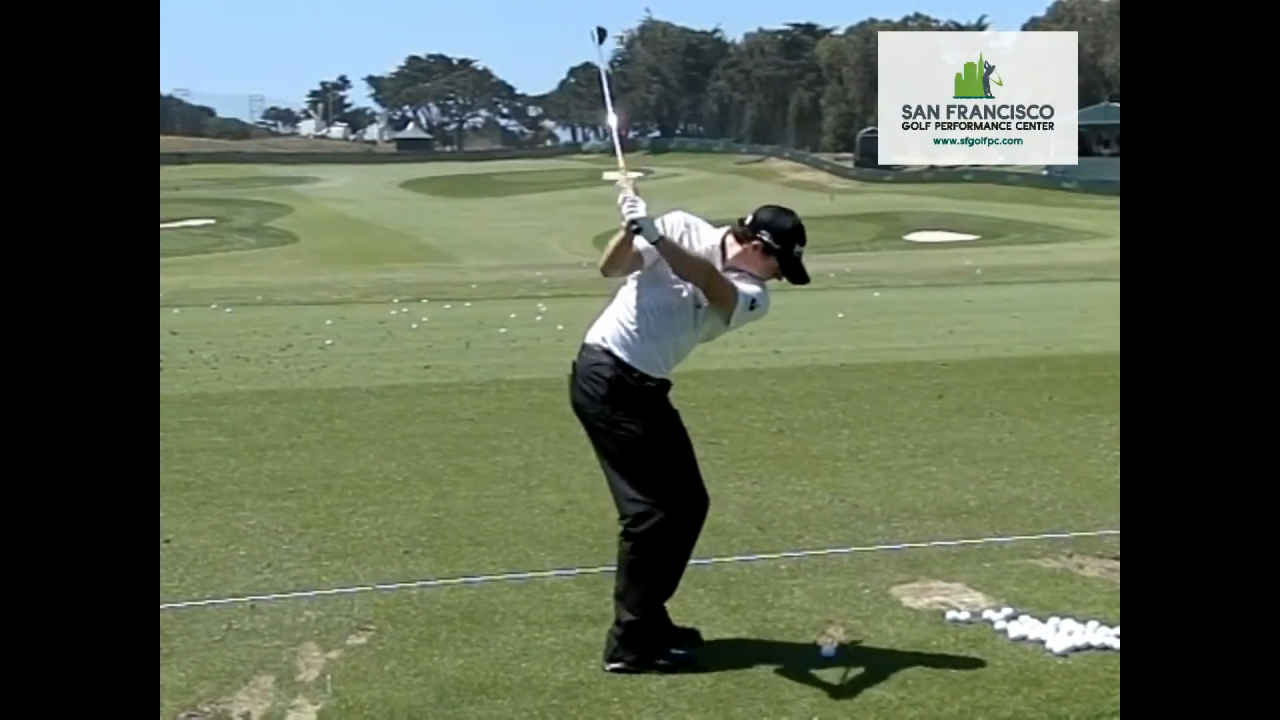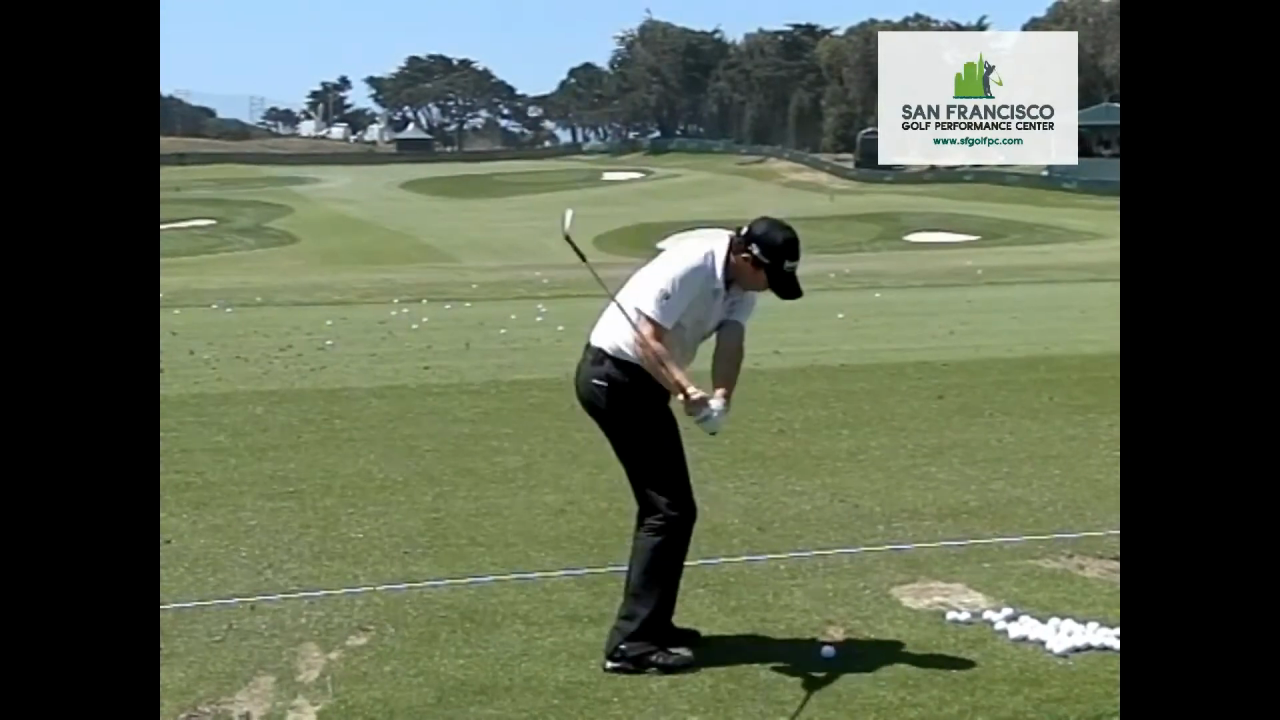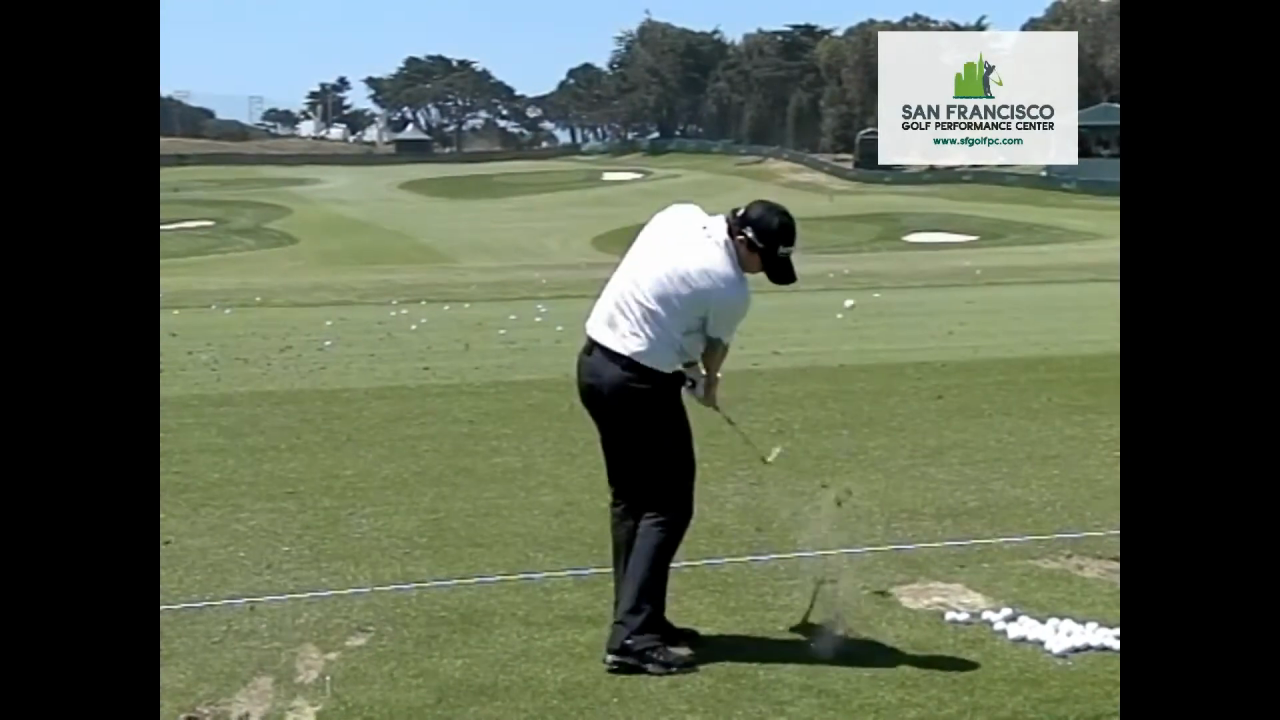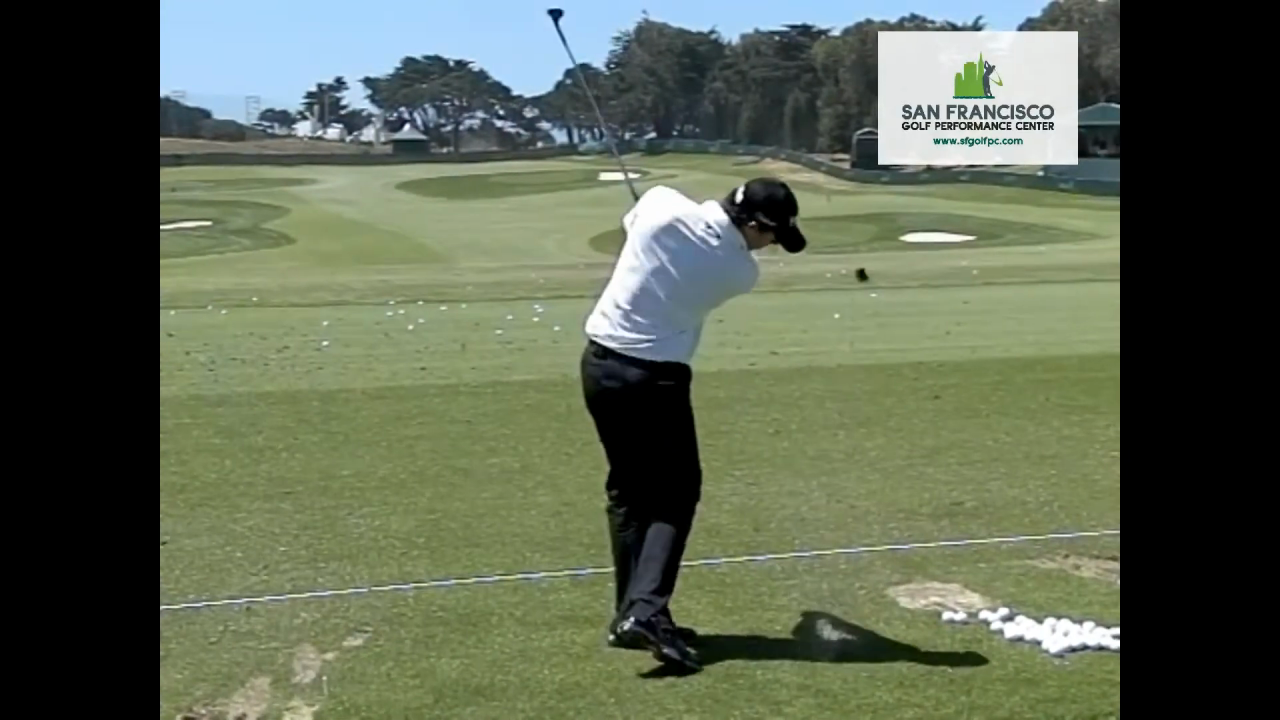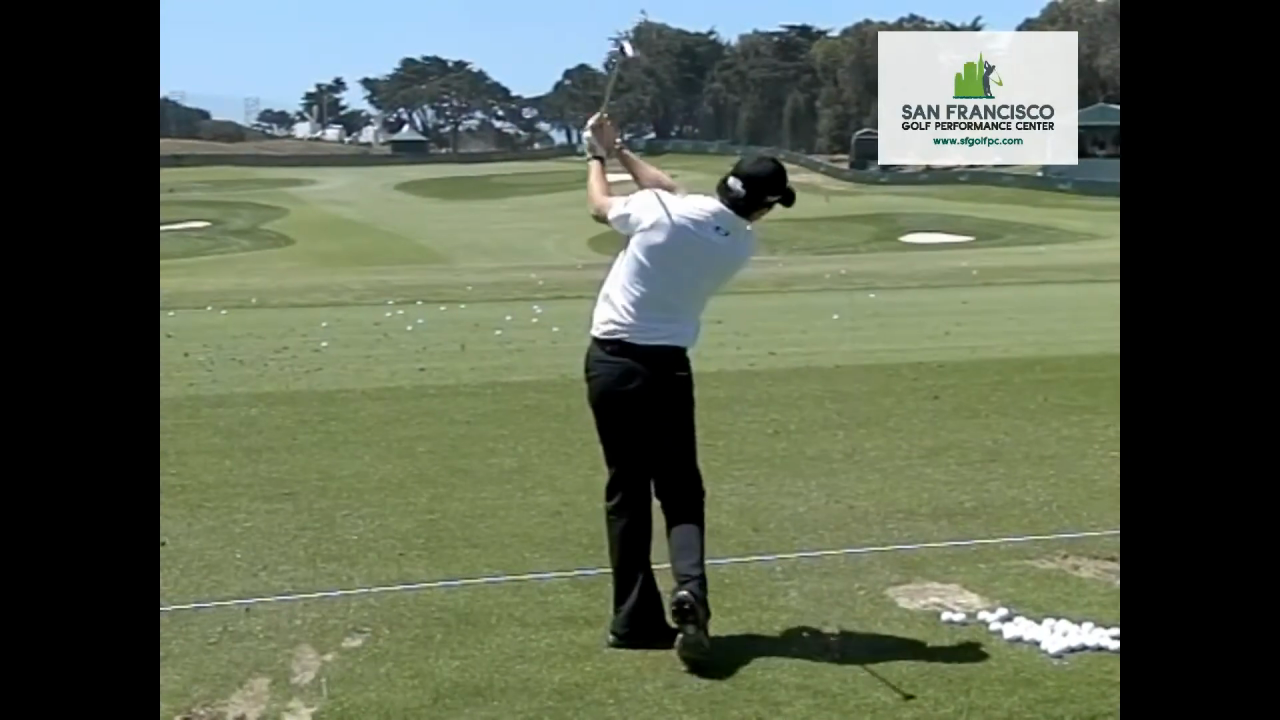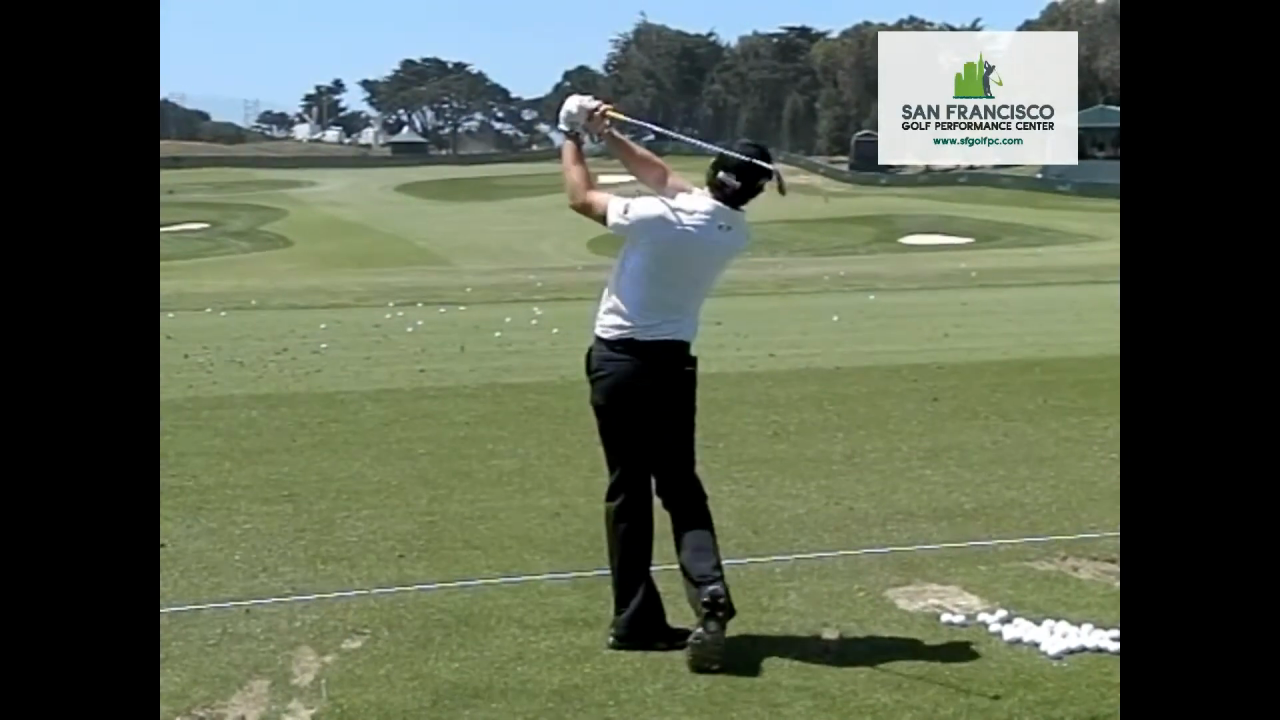
dt=0.4s
person 1, frame 1
left shoulder: (752, 296)
right shoulder: (682, 229)
left elbow: (707, 280)
right elbow: (611, 267)
left wrist: (655, 241)
right wrist: (631, 233)
left hip: (647, 386)
right hip: (605, 375)
left knee: (688, 503)
right knee: (651, 508)
left ankle: (648, 620)
right ankle: (630, 642)
person 1, frame 2
left shoulder: (738, 284)
right shoulder: (693, 264)
left elbow: (731, 344)
right elbow: (648, 341)
left wrist: (721, 396)
right wrist: (686, 390)
left hip: (617, 375)
right hip: (618, 378)
left knee: (660, 501)
right knee: (670, 509)
left ankle: (646, 620)
right ankle: (631, 643)
person 1, frame 3
left shoulder: (680, 215)
right shoulder: (731, 292)
right elbow: (714, 351)
right wrist: (708, 382)
left hip: (595, 363)
right hip: (642, 382)
left knee: (630, 496)
right knee: (668, 505)
left ankle: (636, 617)
right ankle: (632, 636)
person 1, frame 4
left shoulder: (661, 204)
right shoulder: (742, 271)
left hip: (601, 363)
right hip: (658, 379)
left knee: (627, 491)
right knee: (673, 499)
left ankle: (632, 614)
right ankle: (648, 609)
person 1, frame 5
left shoulder: (658, 213)
right shoulder: (741, 245)
left elbow: (600, 205)
left wrist: (599, 155)
right wrist: (620, 150)
left hip: (610, 360)
right hip: (665, 368)
left knee: (626, 491)
right knee: (681, 491)
left ankle: (634, 619)
right ankle: (689, 588)
person 1, frame 6
left shoulder: (661, 219)
right shoulder: (735, 232)
left elbow: (582, 198)
right elbow: (661, 176)
left wrist: (573, 136)
right wrist: (610, 134)
left hip: (619, 361)
right hip: (672, 364)
left knee: (628, 492)
right knee: (681, 486)
left ankle: (635, 620)
right ankle: (709, 588)
